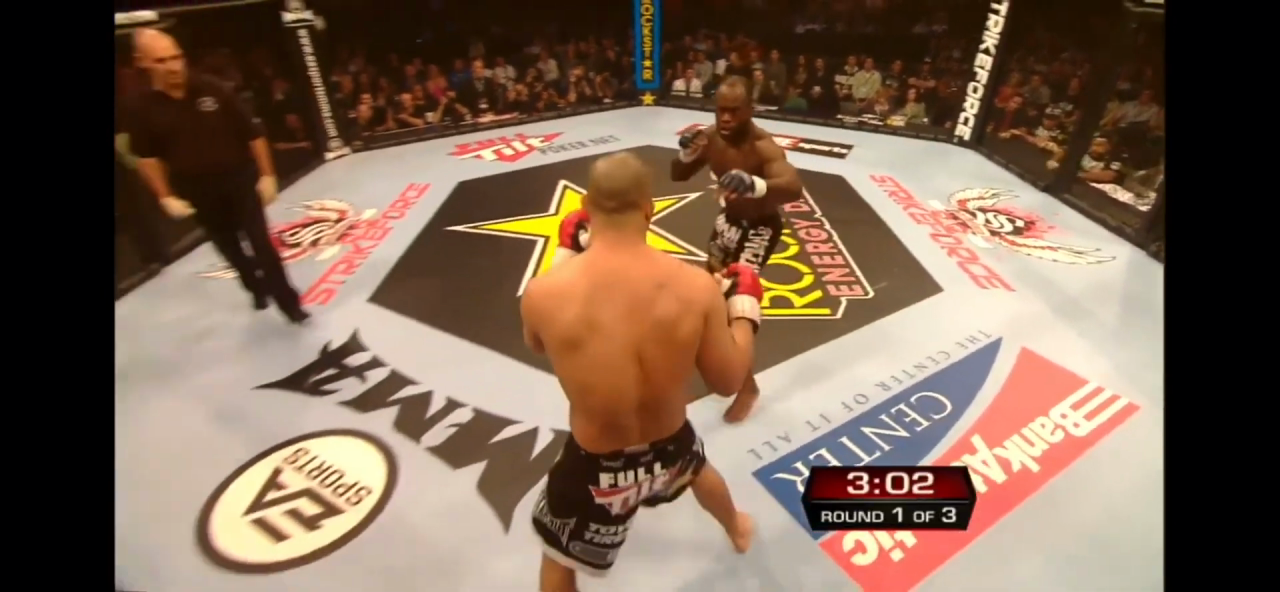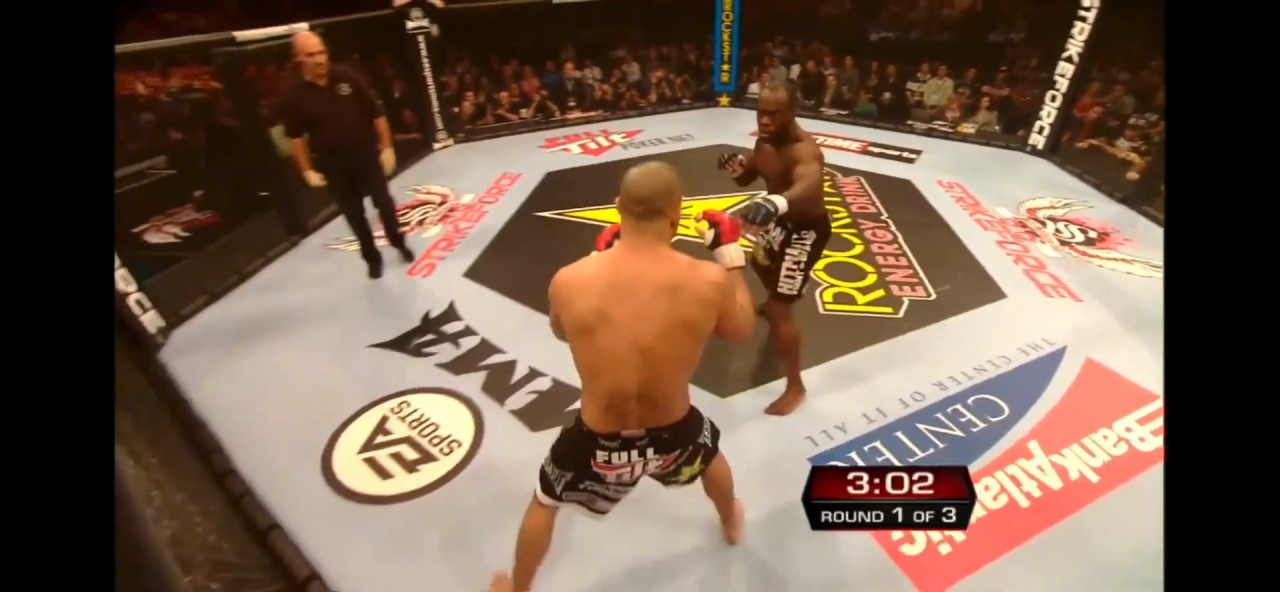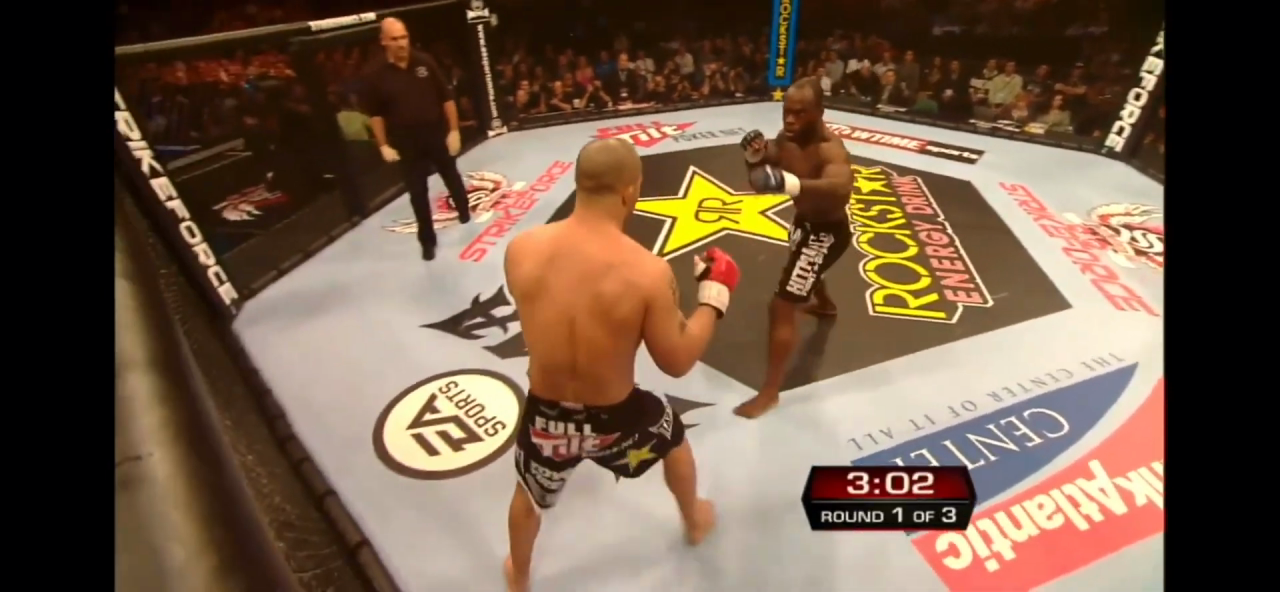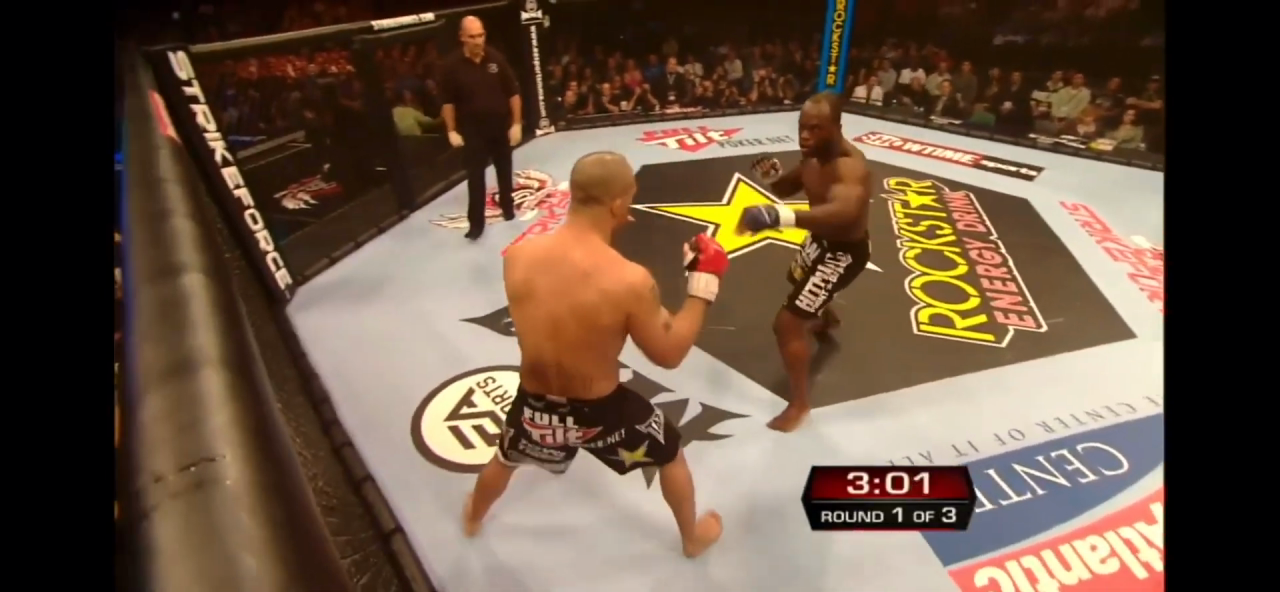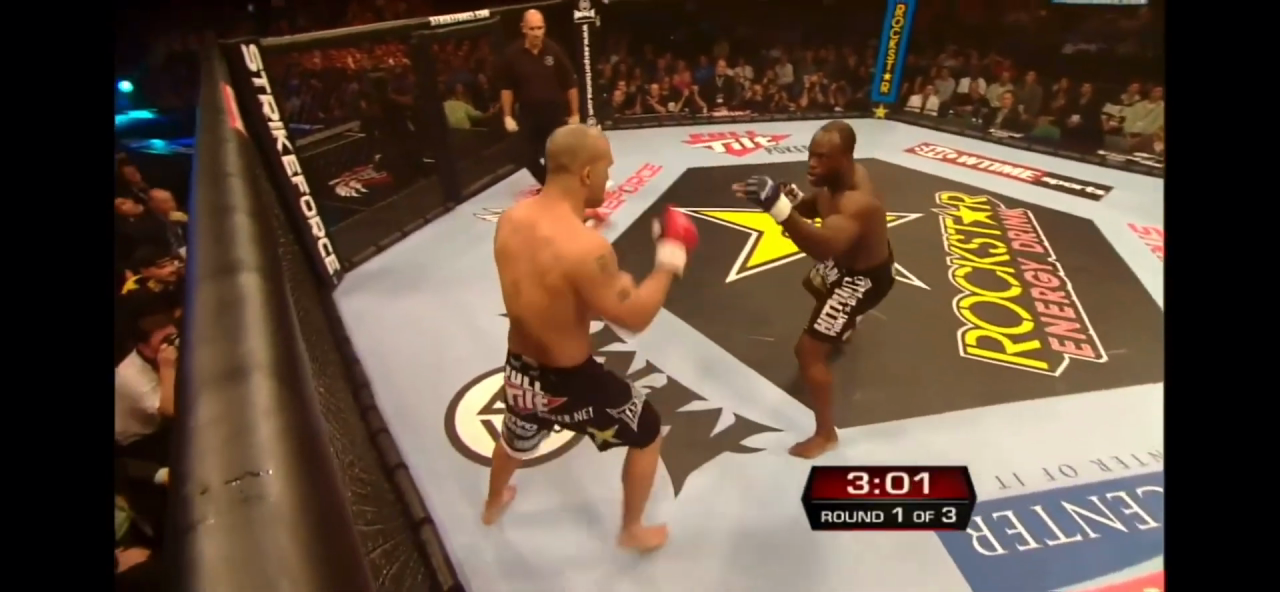
dt=0.3s
person 1, frame 1
left shoulder: (544, 292)
right shoulder: (696, 287)
right elbow: (728, 381)
left wrist: (566, 255)
right wrist: (744, 307)
left hip: (595, 469)
right hip: (670, 449)
right knee: (699, 469)
right ankle: (737, 528)
person 1, frame 2
left shoulder: (569, 282)
right shoulder: (706, 281)
right elbow: (740, 329)
right wrist: (730, 251)
left hip: (597, 444)
right hip: (672, 436)
left knee: (543, 504)
right knee: (708, 451)
right ankle: (731, 523)
person 1, frame 3
left shoulder: (521, 249)
right shoulder: (648, 272)
right elbow: (678, 362)
right wrist: (714, 293)
left hip: (545, 416)
right hip: (617, 418)
left knee: (528, 494)
right knee: (674, 440)
right ankle: (695, 523)
person 1, frame 4
left shoulder: (517, 255)
right shoulder: (628, 282)
right elbow: (670, 353)
left wrist: (582, 226)
right wrist: (705, 283)
left hip: (534, 405)
right hip: (601, 412)
left knee: (507, 455)
right knee: (669, 454)
left ankle: (473, 517)
right ankle: (693, 535)
person 1, frame 5
left shoulder: (511, 220)
right shoulder: (586, 247)
right elbow: (633, 317)
right wrist: (672, 252)
left hip: (519, 371)
right hip: (571, 382)
left knee: (515, 441)
right knee: (646, 434)
left ankle: (493, 505)
right ankle: (632, 529)
person 2, frame 1
left shoulder: (763, 147)
right shoulder: (711, 137)
left elbow: (793, 188)
right elbow: (678, 175)
left wrist: (754, 185)
right wrist: (687, 154)
left hip: (758, 226)
right hip: (730, 216)
right knee: (713, 271)
left ankle: (747, 387)
person 2, frame 2
left shoulder: (803, 149)
right shoulder: (765, 140)
left elbow: (808, 190)
right elbow: (747, 177)
left wrist: (774, 204)
right wrist: (735, 167)
left hip: (805, 230)
right hip: (781, 222)
left knee: (775, 311)
right knee: (762, 267)
left ankle: (795, 387)
right ankle: (780, 308)
person 2, frame 3
left shoulder: (830, 150)
right shoulder: (788, 137)
left elbow: (839, 190)
right elbow: (761, 172)
left wrist: (786, 182)
right wrist: (755, 154)
left hip: (825, 233)
right hip: (806, 222)
left knee: (780, 309)
right knee: (798, 268)
left ankle: (769, 392)
right ankle: (825, 304)
person 2, frame 4
left shoulder: (849, 166)
right shoulder: (813, 153)
left elbow: (843, 213)
right elbow: (787, 188)
left wrist: (781, 215)
right wrist: (772, 175)
left hip: (843, 252)
right hip: (823, 241)
left knee: (787, 326)
right knee: (798, 278)
left ankle: (798, 407)
right ankle: (828, 322)
person 2, frame 5
left shoulder: (857, 200)
right shoulder: (834, 179)
left elbow: (825, 244)
right elbow: (814, 208)
left wrist: (777, 206)
right wrist: (792, 199)
left hip: (864, 278)
right hip: (848, 262)
left knee: (808, 350)
right knee: (815, 285)
left ankle: (825, 434)
right ankle: (843, 324)
person 3, frame 1
left shoulder: (212, 90)
left elbow: (252, 132)
right elbow: (147, 157)
left wrist: (267, 175)
right wrist: (168, 197)
left hip: (234, 179)
right hip: (198, 188)
left knee: (260, 240)
right knee: (229, 246)
right ankle: (258, 288)
person 3, frame 2
left shoulder: (348, 78)
right shoulder: (296, 94)
left elbow: (376, 114)
right elbow: (296, 136)
left wrist: (387, 148)
right wrist: (308, 170)
left hip: (365, 153)
right hip: (333, 162)
left knee: (383, 201)
right knee: (353, 213)
left ankle: (399, 242)
right ankle: (372, 258)
person 3, frame 3
left shoulder: (425, 62)
right shoulder: (377, 75)
left elbow: (447, 98)
right elbow: (375, 114)
left wrist: (454, 130)
right wrist: (384, 145)
left hip: (437, 133)
right hip: (406, 140)
left knee: (451, 177)
right knee: (417, 192)
left ankle: (462, 207)
right ankle: (427, 240)
person 3, frame 4
left shoulder: (496, 59)
right shoulder: (453, 66)
left elbow: (513, 93)
right elbow: (448, 102)
left wrist: (516, 123)
right wrist: (451, 131)
left hip: (500, 124)
right hip: (472, 128)
left knee: (504, 169)
right knee: (475, 175)
left ankle: (507, 204)
right ankle: (476, 222)
person 3, frame 5
left shoulder: (555, 51)
right shoulder: (513, 55)
left elbow: (571, 85)
right elbow: (506, 88)
left wrist: (575, 114)
right wrist: (507, 116)
left hip: (555, 114)
right hip: (528, 116)
right knee: (532, 160)
